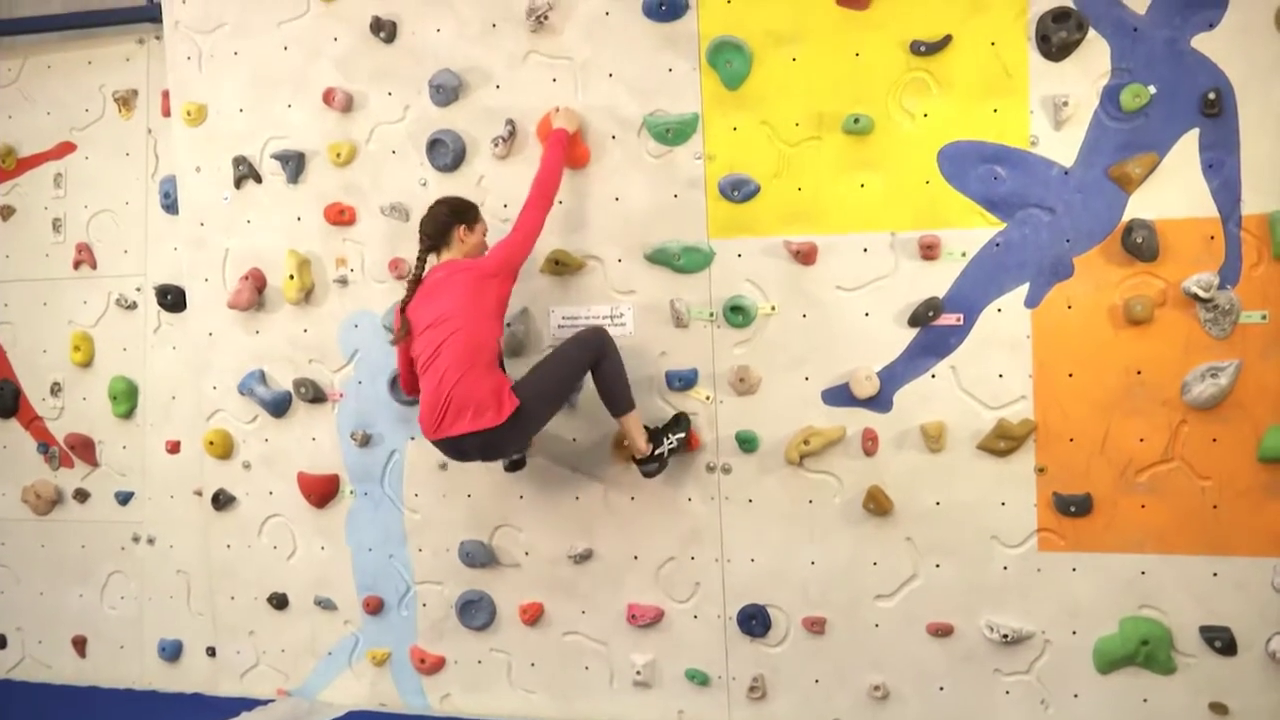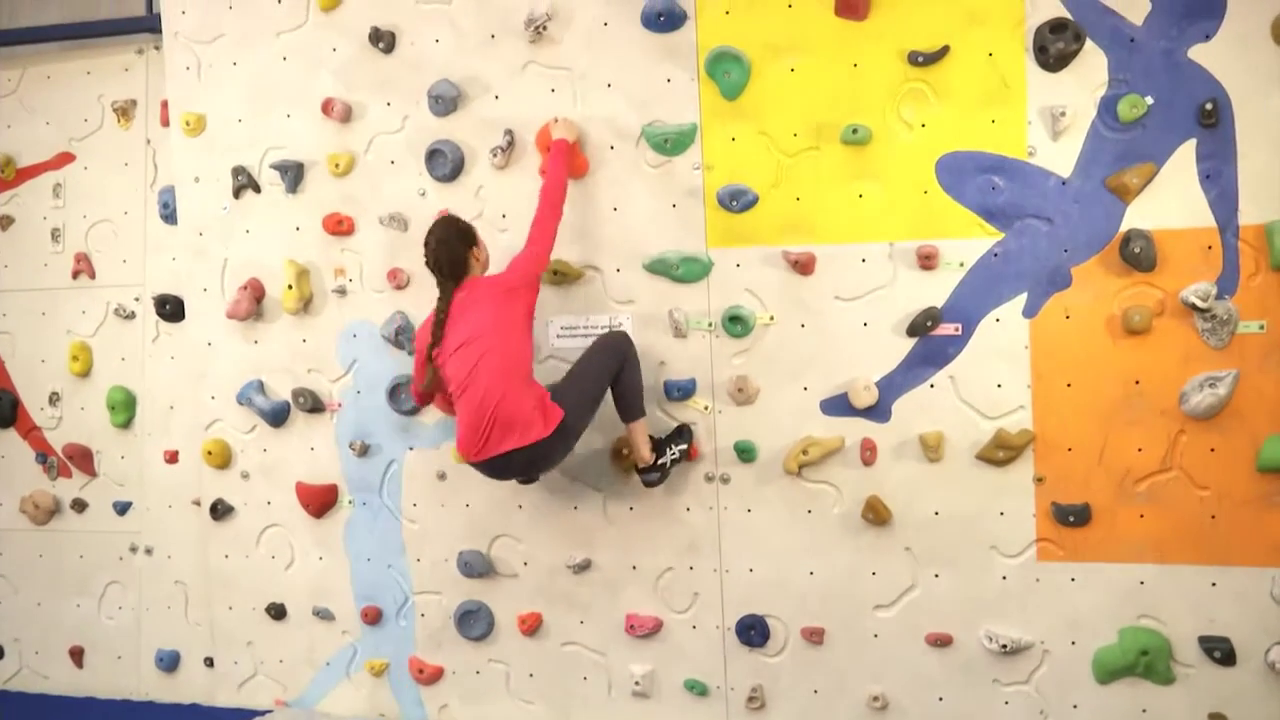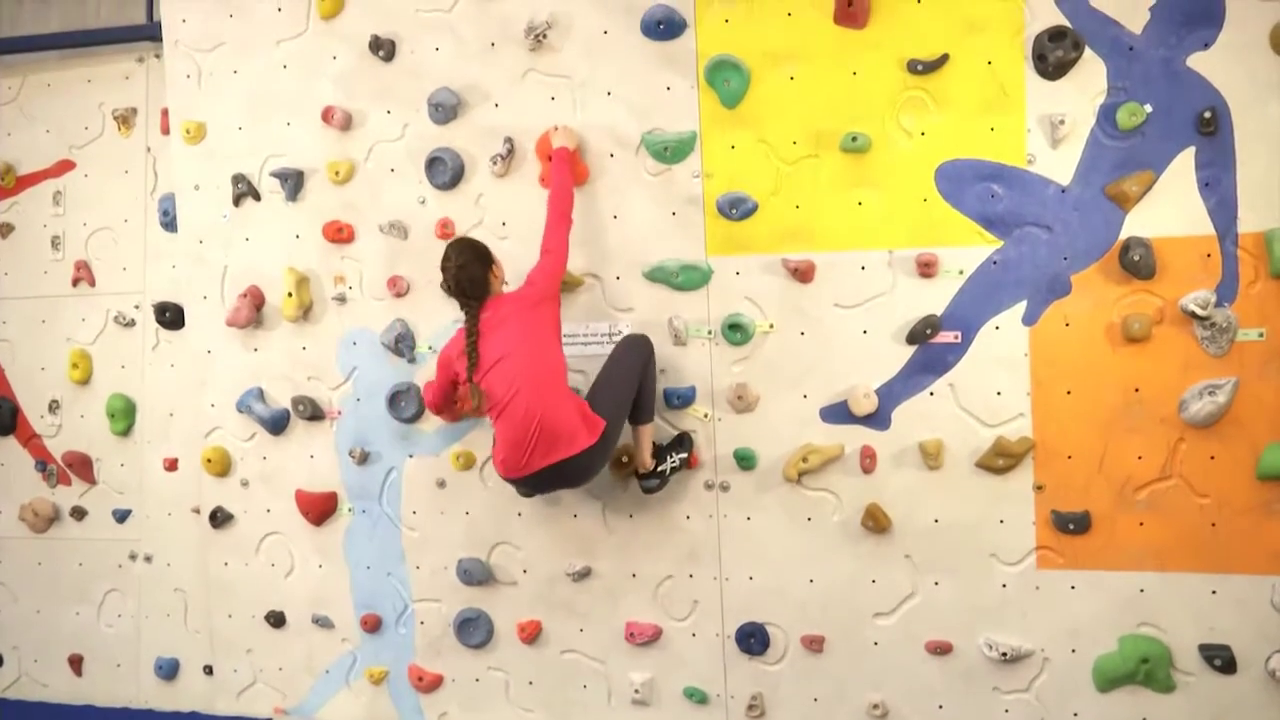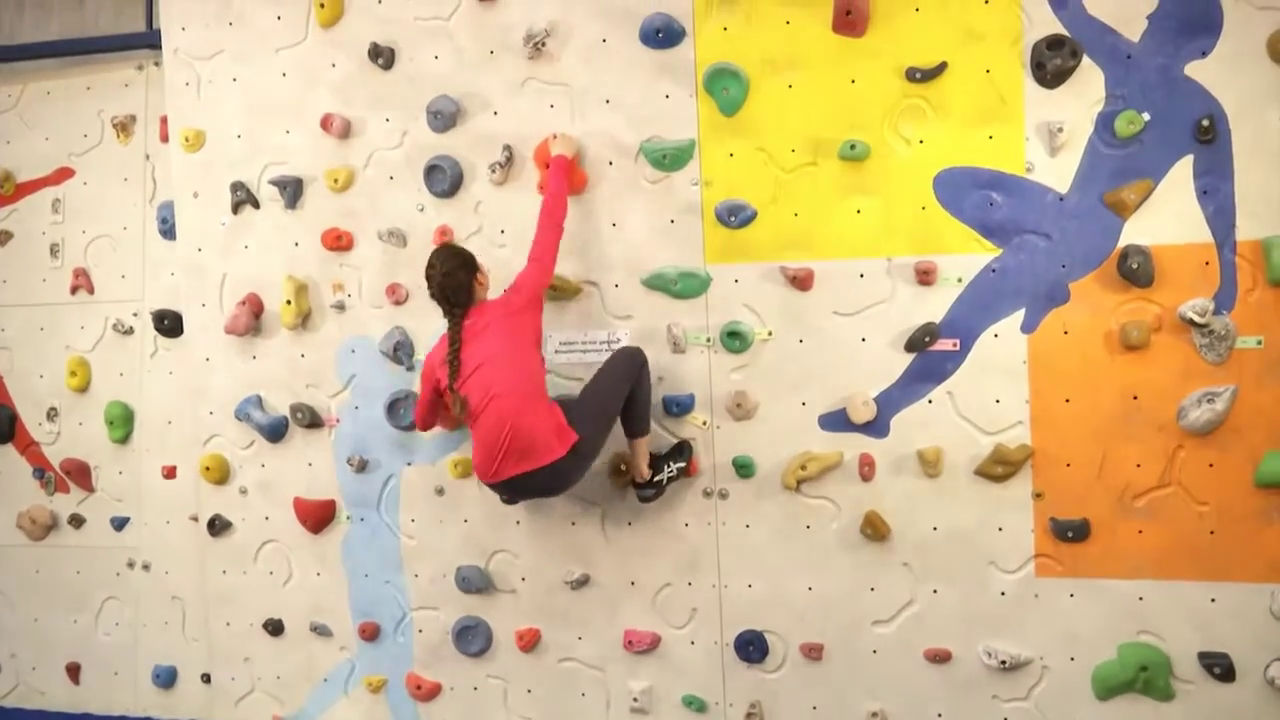
dt=0.3s
person 1, frame 1
left shoulder: (411, 302)
right shoulder: (489, 271)
left elbow: (408, 386)
right elbow: (538, 205)
right wrist: (560, 133)
left hip: (447, 442)
right hip: (494, 431)
right knee: (596, 340)
left ankle: (510, 451)
right ankle: (644, 449)
person 1, frame 2
left shoulder: (430, 330)
right shoulder: (510, 286)
left elbow: (422, 394)
right elbow: (547, 216)
right wrist: (561, 144)
left hip: (485, 461)
right hip: (540, 444)
right knee: (616, 344)
left ankle: (523, 464)
right ankle: (647, 458)
person 1, frame 3
left shoulder: (454, 351)
right shoulder: (534, 298)
left elbow: (437, 404)
right elbow: (558, 224)
left wrist: (432, 390)
right wrist: (561, 152)
left hip: (523, 476)
right hip: (583, 457)
right knee: (637, 345)
right ankle: (648, 464)
person 1, frame 4
left shoulder: (438, 359)
right shoulder: (515, 306)
left elbow: (423, 421)
right elbow: (548, 235)
left wrist: (449, 408)
right wrist: (560, 160)
left hip: (502, 482)
right hip: (557, 467)
right knee: (630, 359)
right ankle: (644, 474)
